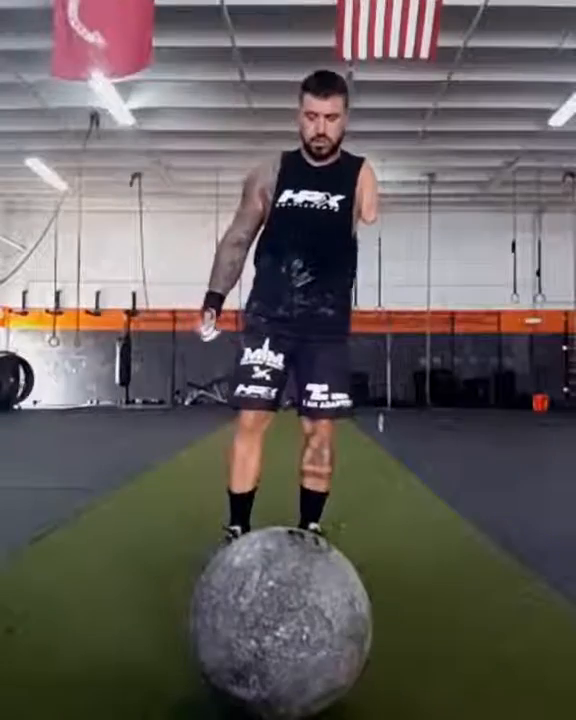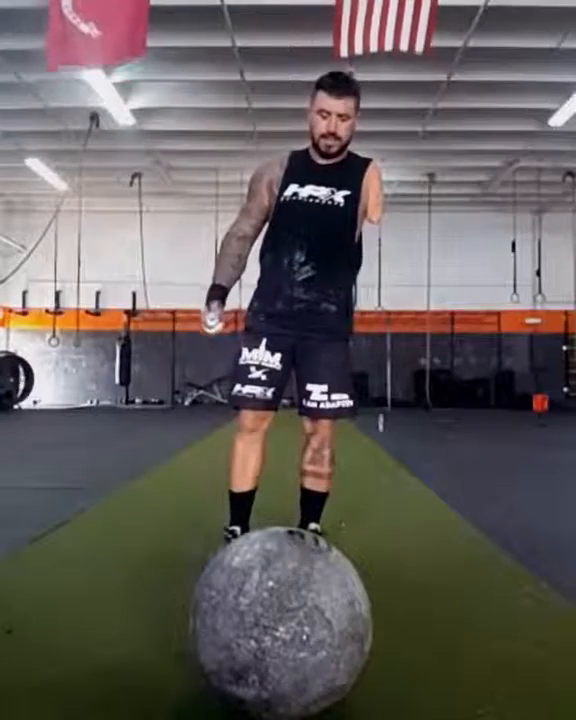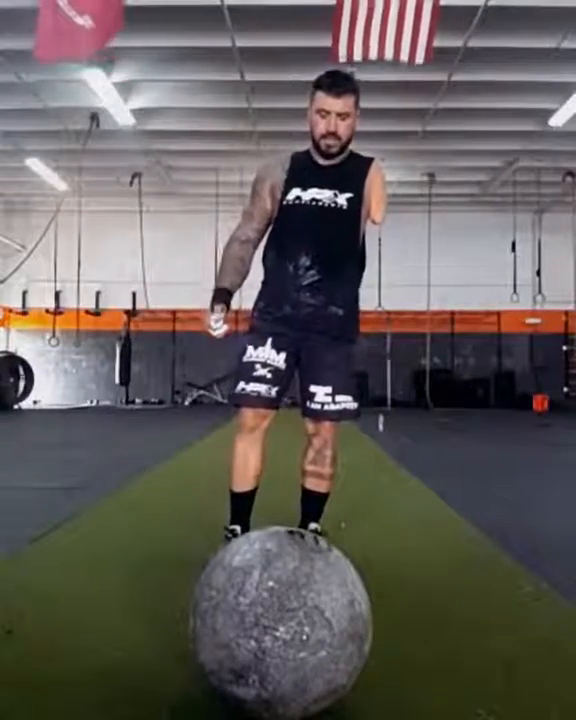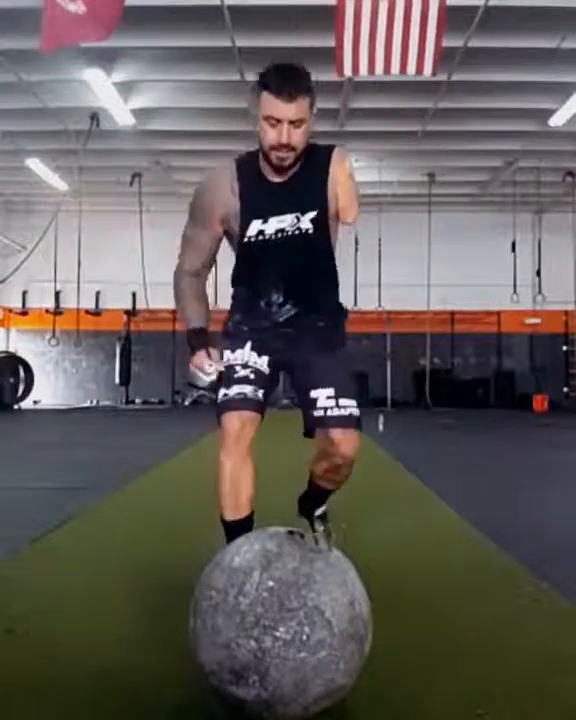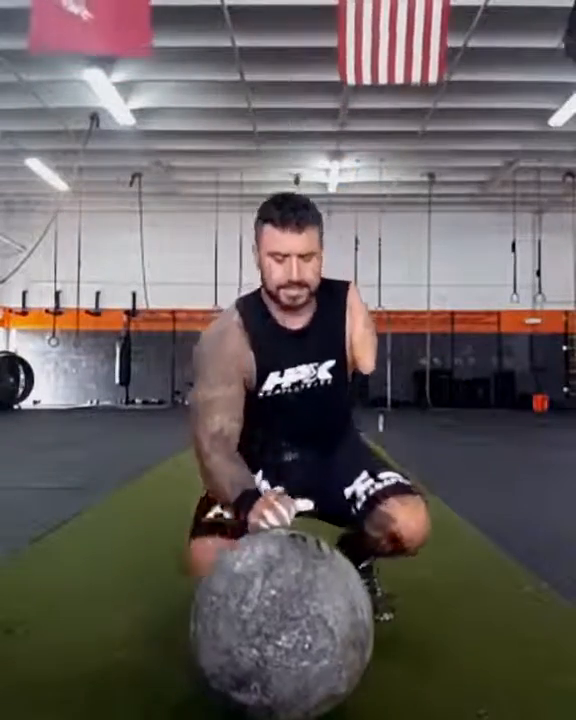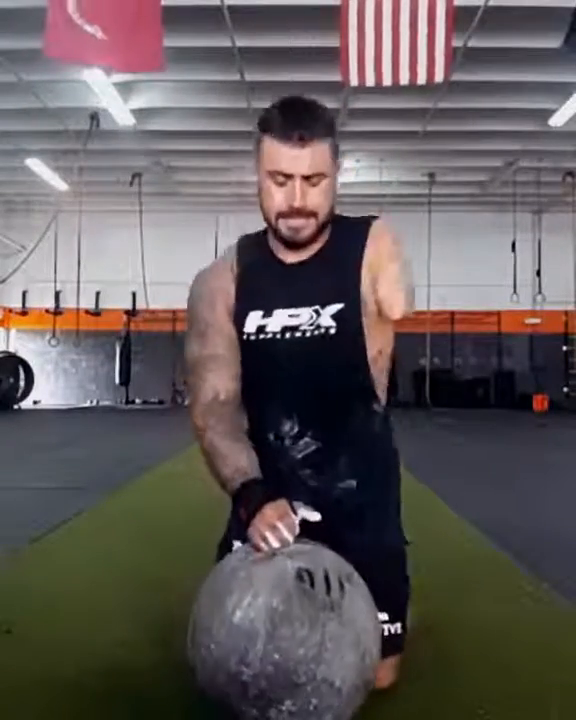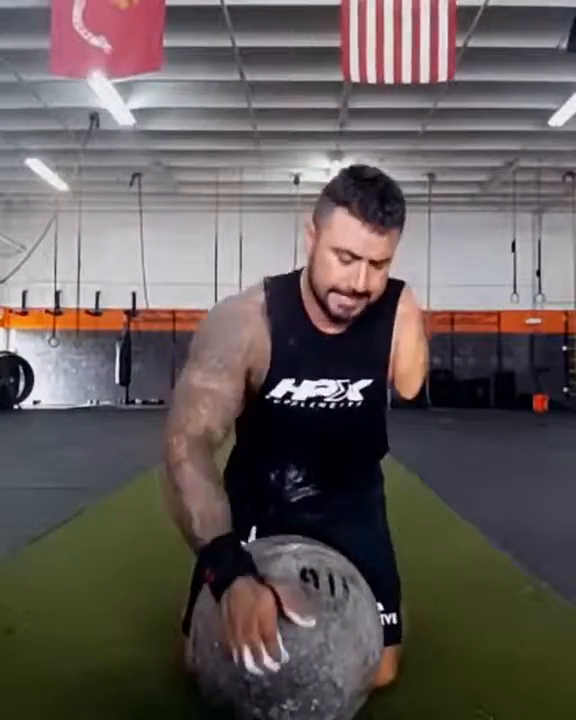
dt=0.7s
person 1, frame 1
left shoulder: (360, 174)
right shoulder: (270, 173)
right elbow: (237, 239)
right wrist: (214, 299)
left hip: (327, 325)
right hip: (268, 317)
left knee: (320, 429)
right knee: (250, 421)
left ankle: (309, 533)
right ankle: (237, 533)
person 1, frame 2
left shoulder: (366, 175)
right shoulder: (277, 171)
right elbow: (242, 233)
right wrist: (218, 292)
left hip: (328, 325)
right hip: (269, 317)
left knee: (320, 429)
right knee: (251, 420)
left ankle: (310, 532)
right ankle: (237, 532)
person 1, frame 3
left shoulder: (369, 175)
right shoulder: (278, 173)
right elbow: (245, 237)
right wrist: (222, 295)
left hip: (332, 325)
right hip: (273, 318)
left knee: (322, 431)
right knee: (251, 419)
left ankle: (308, 533)
right ankle: (237, 530)
person 1, frame 4
left shoulder: (333, 168)
right shoulder: (222, 186)
right elbow: (191, 269)
right wrist: (197, 335)
left hip: (317, 326)
right hip: (252, 324)
left knee: (342, 445)
right knee: (236, 432)
left ankle: (312, 509)
person 1, frame 5
left shoulder: (346, 302)
right shoulder: (228, 338)
right elbow: (214, 442)
right wrist: (248, 500)
left hip: (333, 450)
right hip: (261, 462)
left knee: (411, 527)
right knee: (207, 560)
left ankle: (355, 562)
person 1, frame 6
left shoulder: (374, 247)
right shoulder: (220, 282)
right elbow: (214, 409)
right wrist: (253, 496)
left hip: (361, 487)
right hip: (270, 491)
left knee: (377, 673)
person 1, frame 7
left shoulder: (400, 312)
right shoulder: (241, 322)
right elbow: (189, 448)
right wrist: (231, 578)
left hip: (349, 502)
right hip: (256, 499)
left knee: (380, 672)
right ankle: (258, 581)
